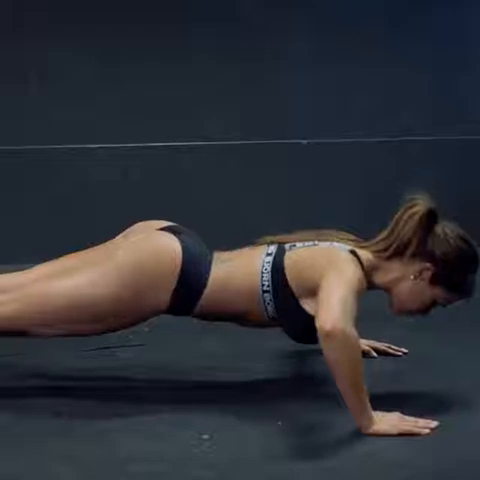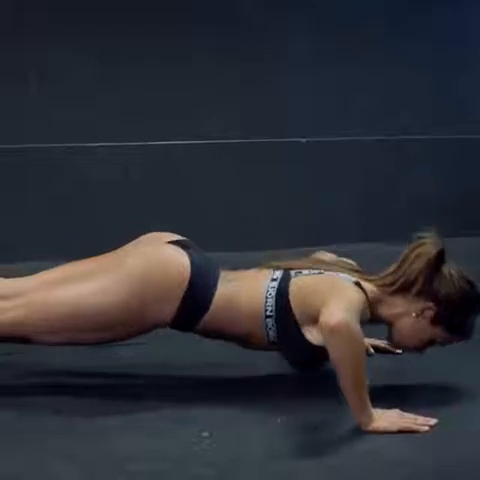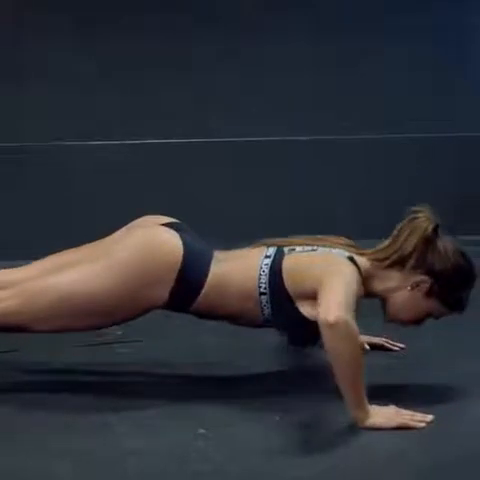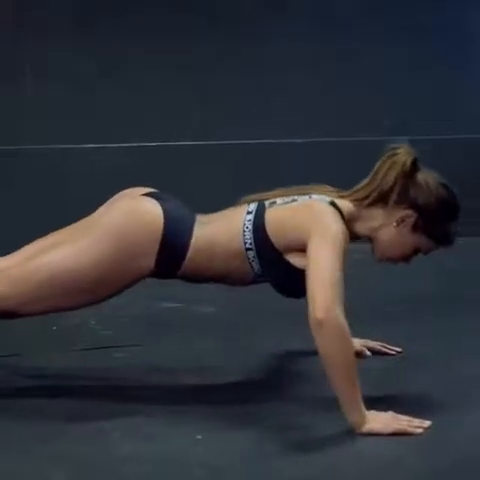
dt=0.7s
person 1, frame 1
left shoulder: (352, 251)
right shoulder: (350, 269)
right elbow: (332, 327)
left wrist: (347, 338)
right wrist: (367, 419)
left hip: (162, 243)
right hip: (160, 272)
person 1, frame 2
left shoulder: (352, 275)
right shoulder: (353, 297)
right elbow: (336, 324)
left wrist: (348, 340)
right wrist: (367, 417)
left hip: (170, 255)
right hip: (167, 285)
person 1, frame 3
left shoulder: (349, 257)
right shoulder: (347, 275)
right elbow: (334, 322)
left wrist: (346, 340)
right wrist: (363, 413)
left hip: (164, 242)
right hip: (160, 266)
person 1, frame 4
left shoulder: (333, 208)
right shoulder: (330, 225)
right elbow: (322, 316)
left wrist: (338, 340)
right wrist: (361, 417)
left hip: (149, 215)
right hip: (144, 236)
